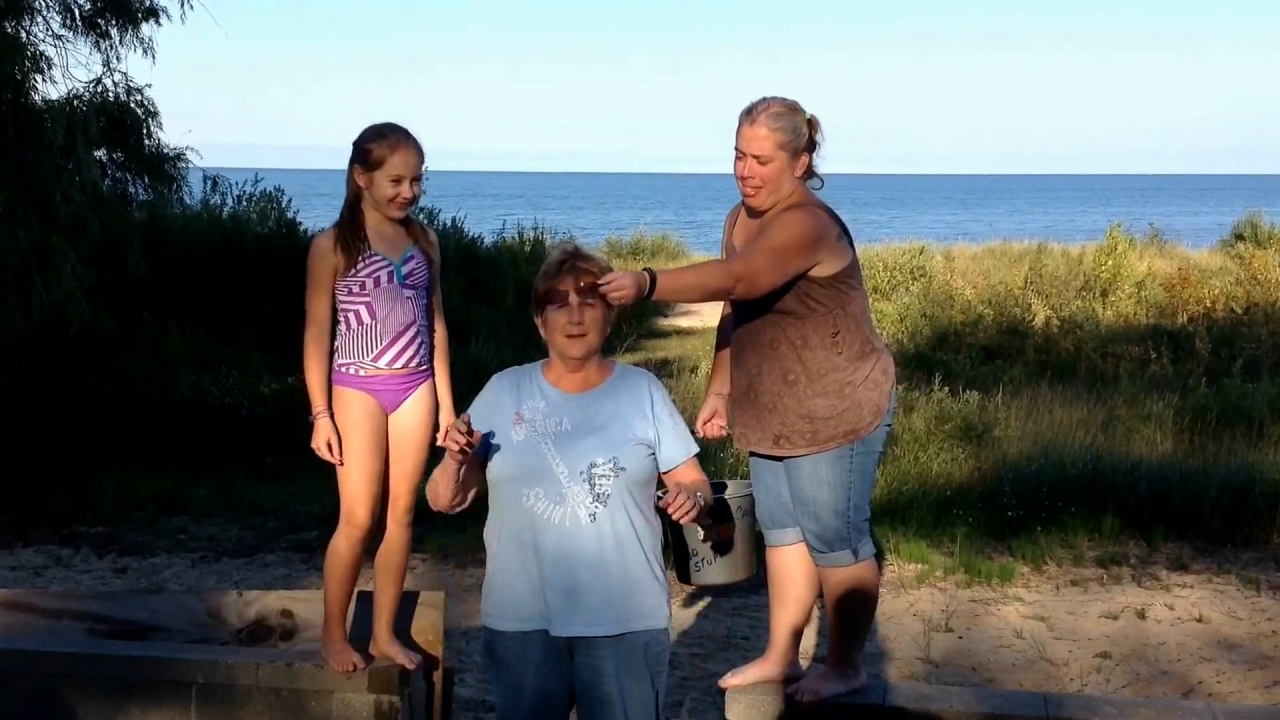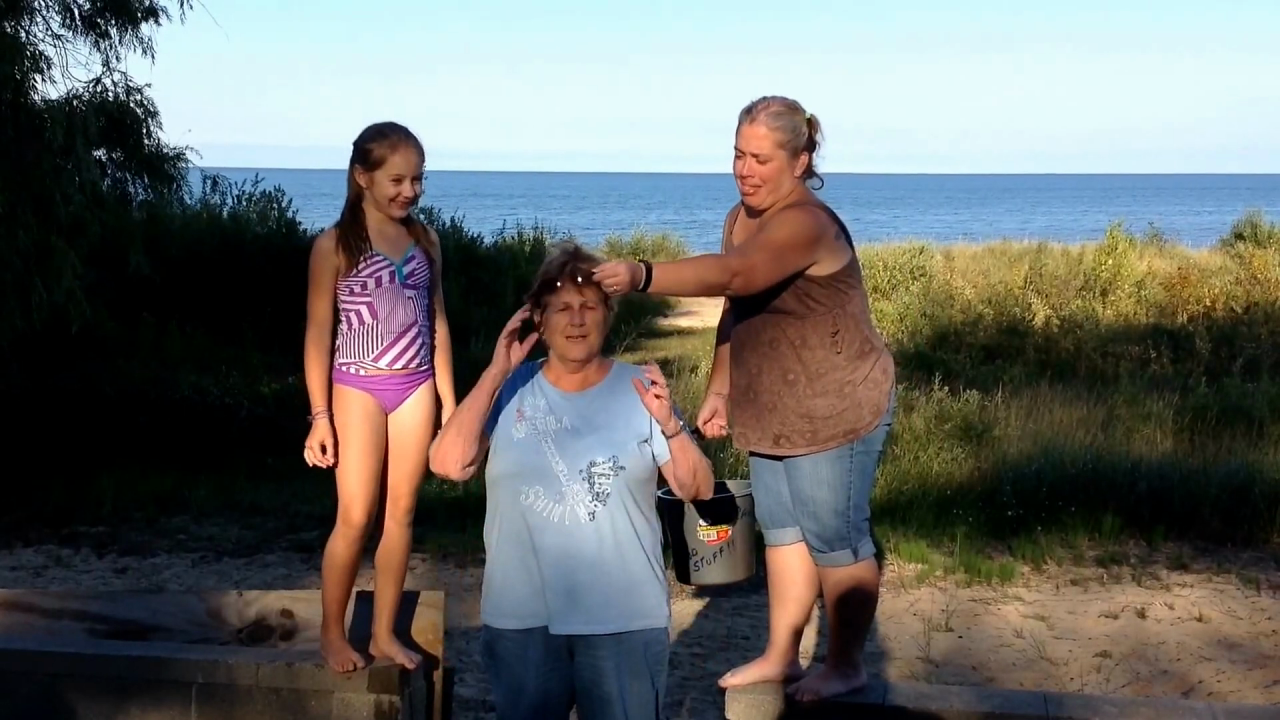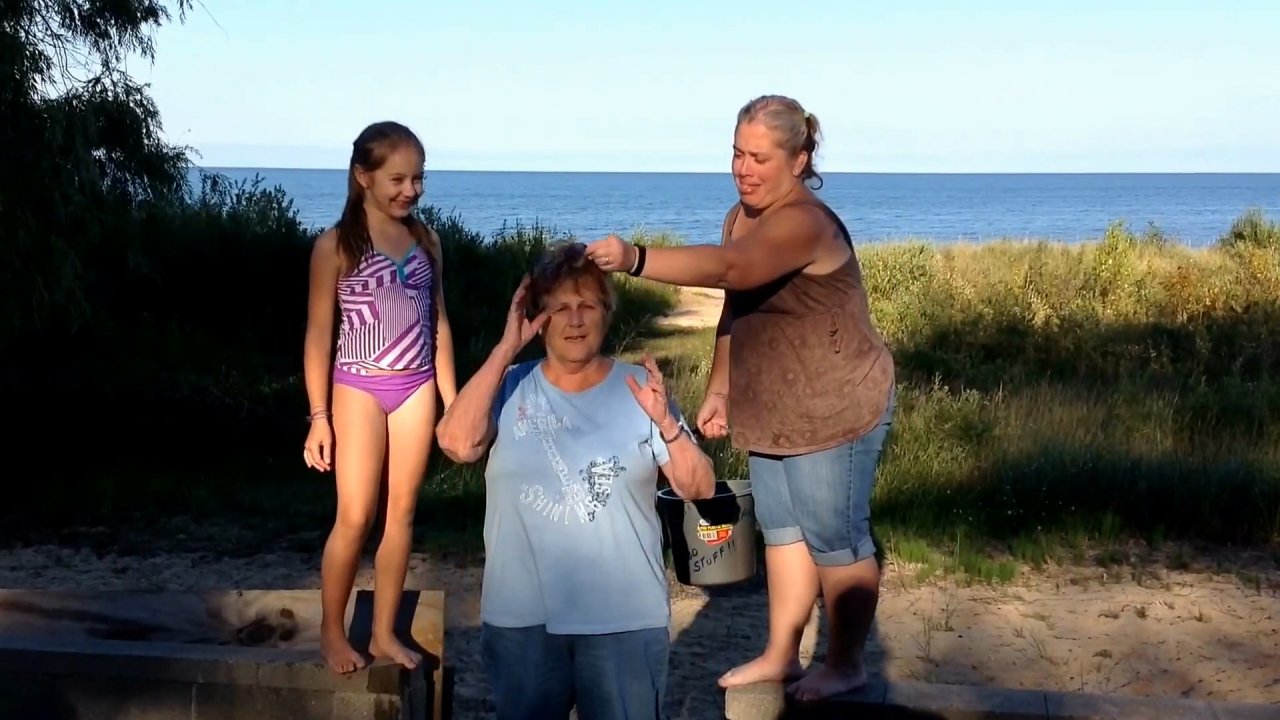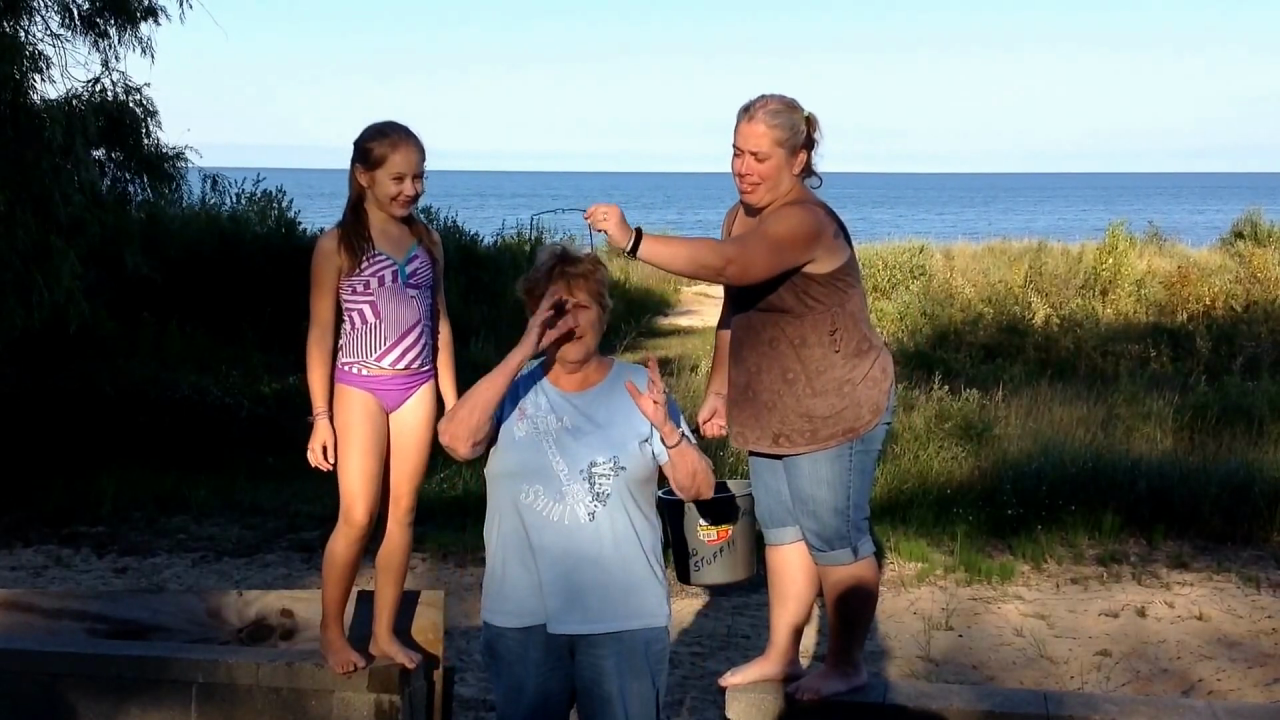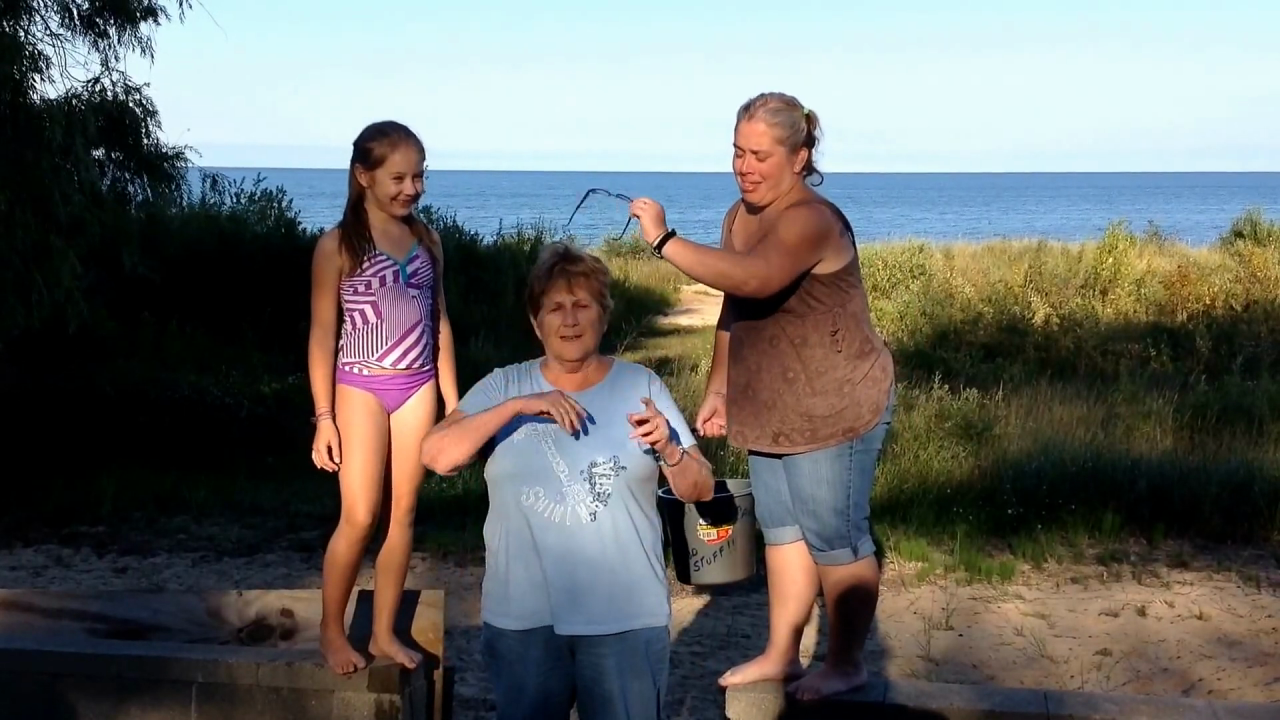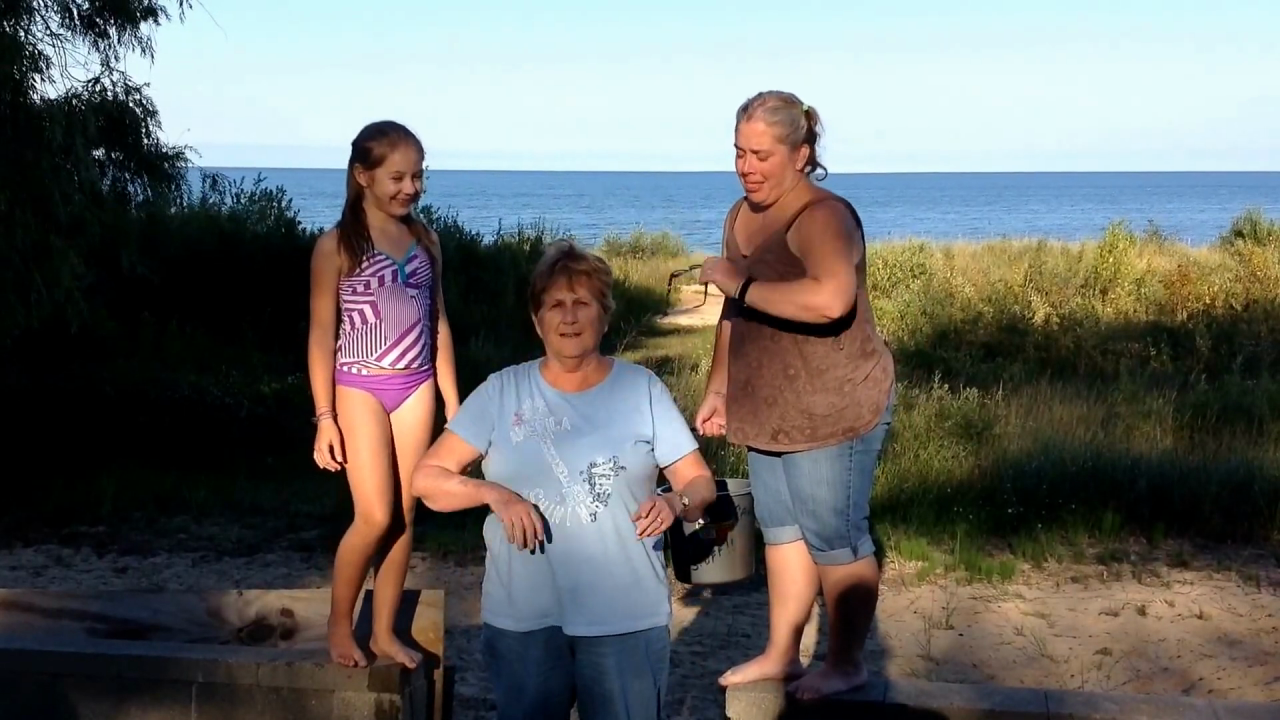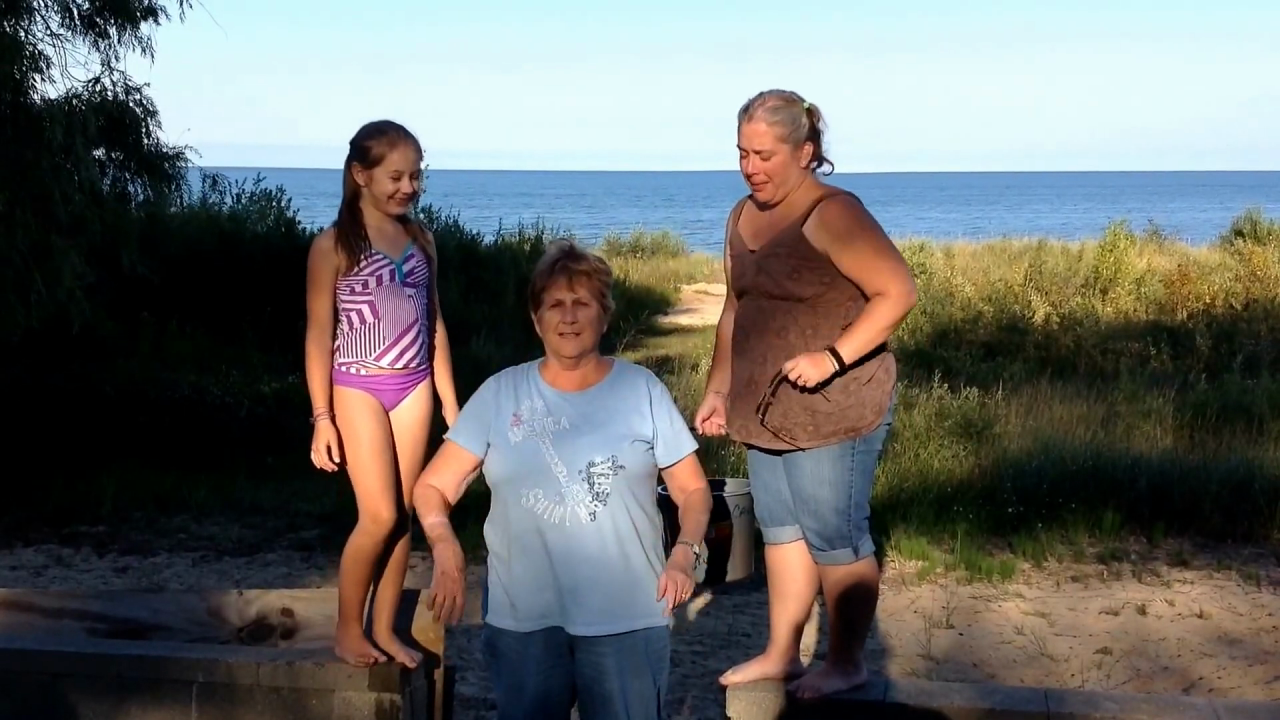
dt=0.2s
person 1, frame 1
left shoulder: (808, 224)
right shoulder: (740, 218)
left elbow: (734, 279)
left wrist: (645, 284)
right wrist: (719, 390)
left hip: (835, 410)
right hip: (774, 411)
left knee: (834, 539)
right knee: (783, 531)
left ankle: (846, 665)
right ankle: (780, 655)
person 1, frame 2
left shoulder: (806, 223)
right shoulder: (741, 217)
left elbow: (730, 273)
left wrist: (640, 275)
right wrist: (719, 390)
left hip: (835, 410)
right hip: (774, 411)
left knee: (835, 539)
right knee: (782, 531)
left ankle: (846, 665)
right ankle: (780, 655)
person 1, frame 3
left shoulder: (805, 222)
right shoulder: (740, 217)
left elbow: (727, 267)
left wrist: (634, 259)
right wrist: (719, 390)
left hip: (834, 410)
right hip: (773, 411)
left knee: (835, 539)
right knee: (783, 530)
left ankle: (846, 664)
right ankle: (781, 655)
person 1, frame 4
left shoulder: (805, 221)
right shoulder: (740, 216)
left elbow: (727, 263)
left wrist: (633, 240)
right wrist: (719, 390)
left hip: (834, 410)
right hip: (771, 410)
left knee: (835, 538)
right knee: (782, 530)
left ankle: (846, 664)
right ankle: (781, 655)
person 1, frame 5
left shoulder: (811, 221)
right shoulder: (740, 215)
left elbow: (753, 278)
left wrist: (664, 238)
right wrist: (719, 390)
left hip: (834, 410)
right hip: (772, 410)
left knee: (834, 537)
right knee: (781, 530)
left ankle: (846, 663)
right ankle: (780, 654)
person 1, frame 6
left shoulder: (824, 217)
right shoulder: (740, 216)
left elbow: (830, 300)
left wrist: (740, 283)
right wrist: (717, 389)
left hip: (834, 410)
right hip: (768, 411)
left knee: (834, 538)
right knee: (781, 530)
left ankle: (845, 662)
right ankle: (779, 654)
person 1, frame 7
left shoulder: (835, 214)
right shoulder: (743, 217)
left elbow: (896, 292)
left wrist: (831, 355)
right wrist: (718, 389)
left hip: (836, 409)
right hip: (771, 410)
left knee: (836, 537)
right knee: (781, 529)
left ankle: (846, 662)
right ankle: (780, 654)
person 2, frame 1
left shoulder: (423, 241)
right shoulder: (333, 245)
right elbow: (317, 332)
left wrist: (445, 400)
right wrist: (320, 413)
left hip: (414, 390)
right hip: (358, 390)
left knee: (402, 513)
right knee: (359, 516)
left ankle: (384, 634)
right ankle: (334, 633)
person 2, frame 2
left shoulder: (425, 240)
right shoulder: (335, 244)
right elbow: (318, 333)
left wrist: (449, 400)
right wrist: (319, 415)
left hip: (415, 389)
right hip: (359, 389)
left knee: (401, 513)
right knee: (355, 517)
left ankle: (384, 633)
right ankle: (332, 631)
person 2, frame 3
left shoulder: (426, 240)
right shoulder: (337, 244)
right elbow: (319, 333)
left wrist: (452, 400)
right wrist: (318, 416)
left hip: (416, 389)
right hip: (360, 389)
left knee: (402, 512)
right knee: (355, 516)
left ankle: (384, 633)
right ankle: (332, 631)
person 2, frame 4
left shoulder: (427, 240)
right shoulder: (338, 244)
right elbow: (321, 333)
left wrist: (452, 400)
right wrist: (321, 416)
left hip: (417, 389)
right hip: (361, 389)
left knee: (402, 513)
right knee: (356, 516)
left ankle: (384, 633)
right ankle: (331, 630)
person 2, frame 5
left shoulder: (427, 240)
right shoulder: (339, 244)
right elbow: (322, 333)
left wrist: (453, 401)
right wrist: (323, 417)
left hip: (417, 389)
right hip: (361, 388)
left knee: (402, 513)
right knee: (359, 516)
left ankle: (384, 632)
right ankle: (331, 628)
person 2, frame 6
left shoulder: (425, 240)
right shoulder: (337, 245)
right elbow: (321, 334)
left wrist: (453, 402)
right wrist: (324, 417)
left hip: (415, 389)
right hip: (360, 389)
left knee: (405, 513)
right knee: (375, 515)
left ankle: (385, 631)
right ankle: (339, 624)
person 2, frame 7
left shoulder: (420, 239)
right shoulder: (334, 244)
right elbow: (318, 335)
left wrist: (450, 401)
right wrist: (321, 418)
left hip: (413, 388)
right hip: (358, 388)
left knee: (405, 513)
right knee: (380, 515)
left ankle: (385, 629)
right ankle: (348, 627)
person 3, frame 1
left shoulder: (643, 391)
right shoulder: (503, 392)
left elbow: (694, 485)
right elbow: (445, 498)
left wrist: (693, 498)
right wrist: (454, 458)
left hip: (625, 619)
right hip: (521, 619)
person 3, frame 2
left shoulder: (639, 388)
right shoulder: (511, 389)
left elbow: (699, 489)
right elbow: (448, 464)
left wrist: (672, 429)
right wrist: (496, 372)
left hip: (624, 617)
right hip: (521, 617)
person 3, frame 3
left shoulder: (638, 387)
right shoulder: (510, 387)
left elbow: (699, 487)
right elbow: (456, 442)
left wrist: (666, 422)
right wrist: (507, 346)
left hip: (624, 617)
right hip: (522, 616)
person 3, frame 4
left shoulder: (638, 386)
right shoulder: (511, 389)
left elbow: (698, 487)
right elbow: (456, 440)
left wrist: (665, 427)
right wrist: (520, 352)
left hip: (624, 617)
right hip: (522, 616)
person 3, frame 5
left shoulder: (640, 387)
right shoulder: (503, 386)
left elbow: (700, 489)
right elbow: (437, 455)
left wrist: (669, 448)
right wrist: (518, 404)
left hip: (624, 617)
right hip: (522, 616)
person 3, frame 6
left shoulder: (642, 388)
right shoulder: (500, 392)
left elbow: (701, 484)
right elbow: (426, 478)
left wrist: (675, 503)
right wrist: (495, 493)
left hip: (625, 617)
right hip: (522, 617)
person 3, frame 7
left shoulder: (642, 389)
right shoulder: (500, 393)
left elbow: (694, 489)
right elbow: (430, 488)
left wrist: (685, 549)
right wrist: (447, 552)
left hip: (626, 617)
right hip: (523, 617)
